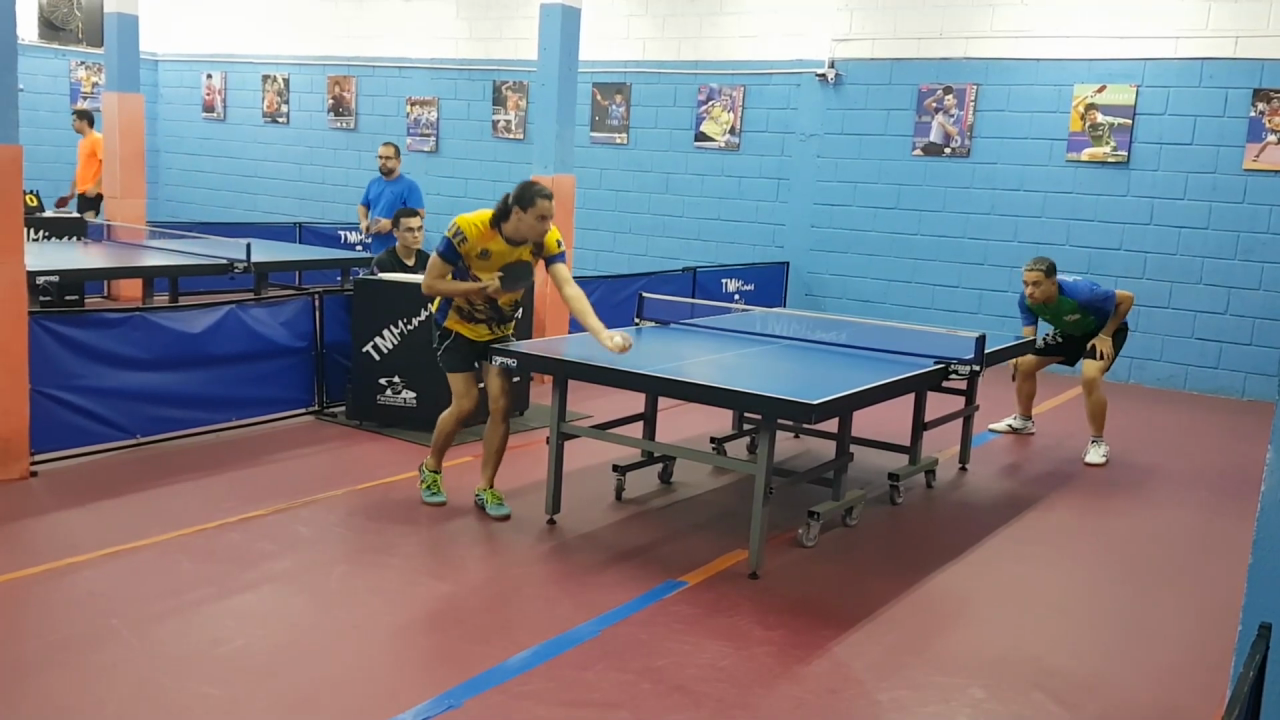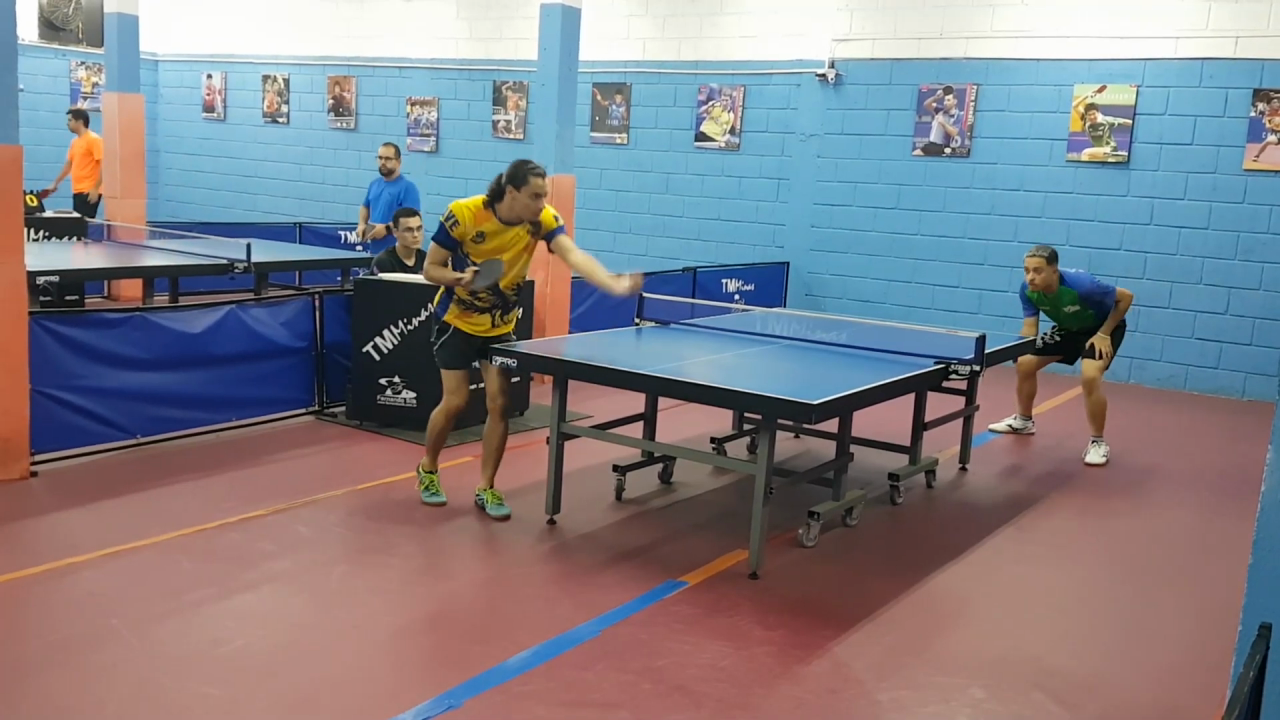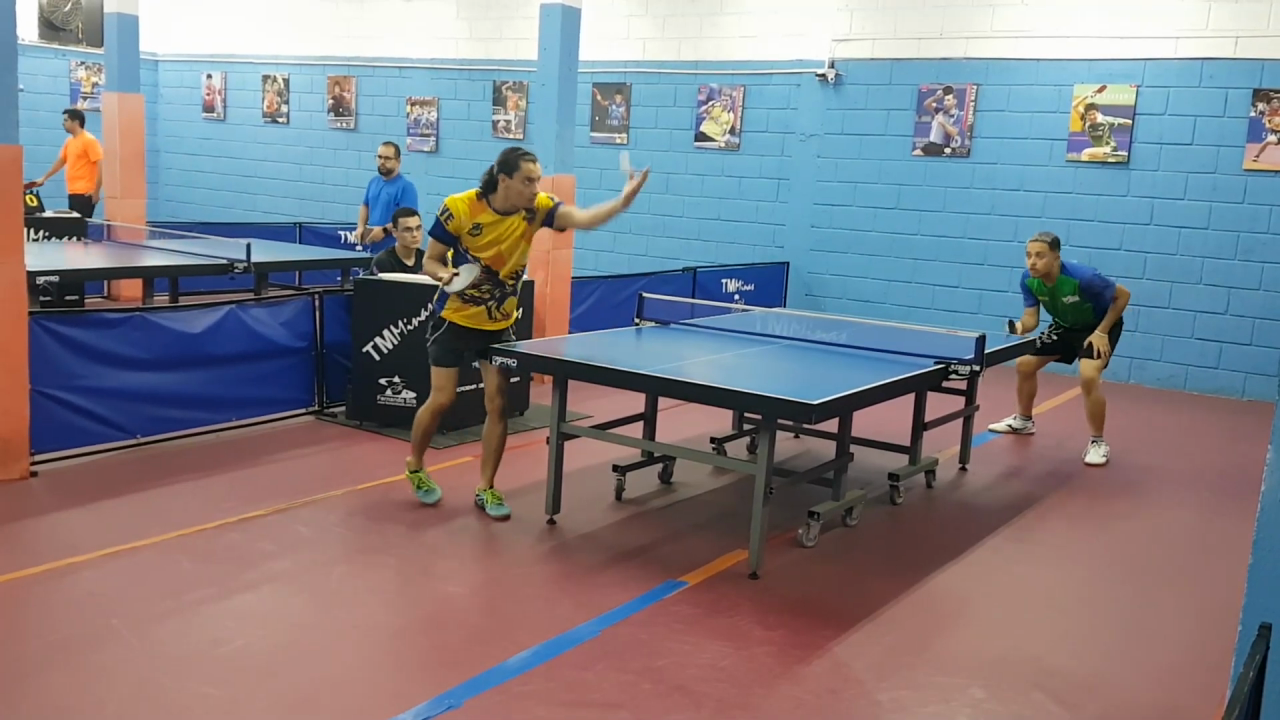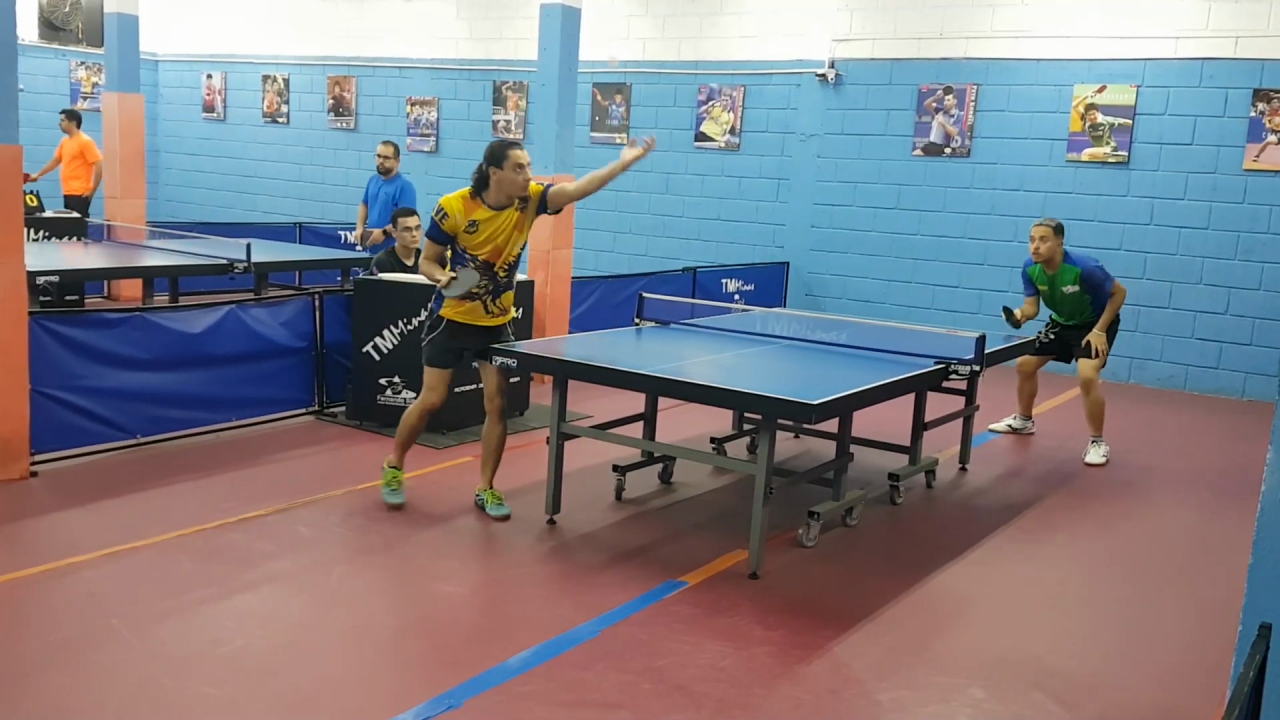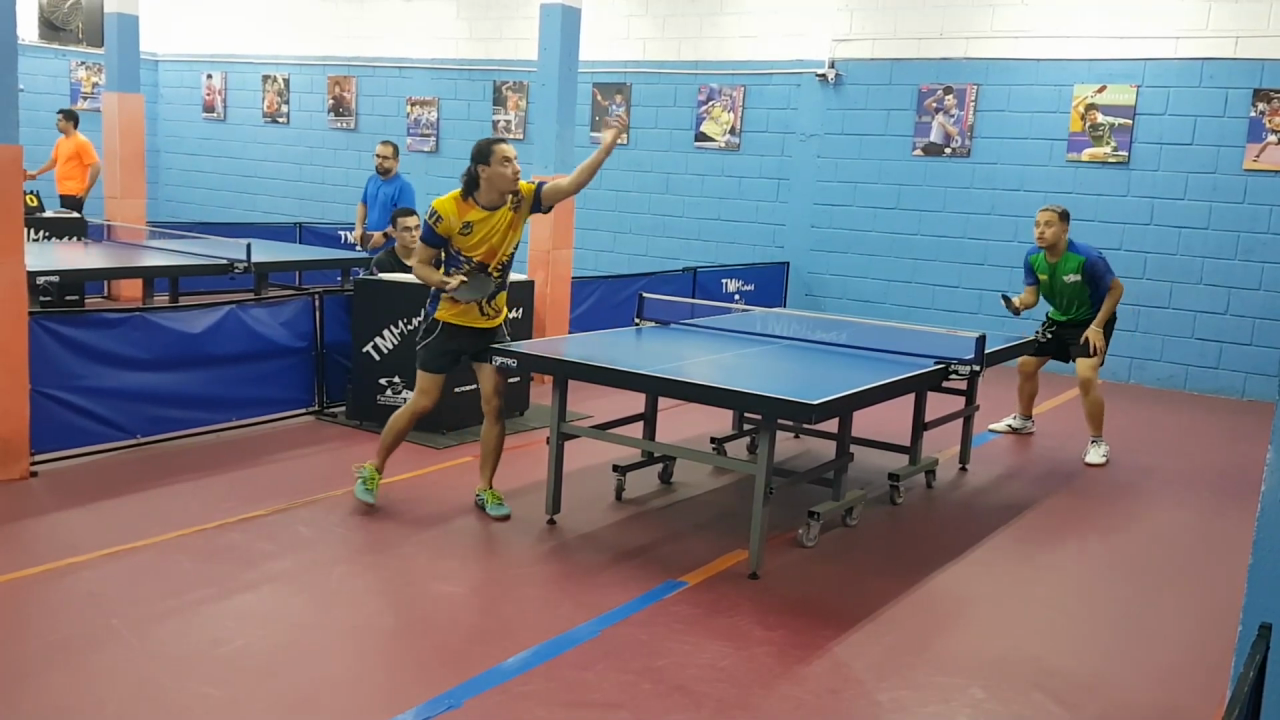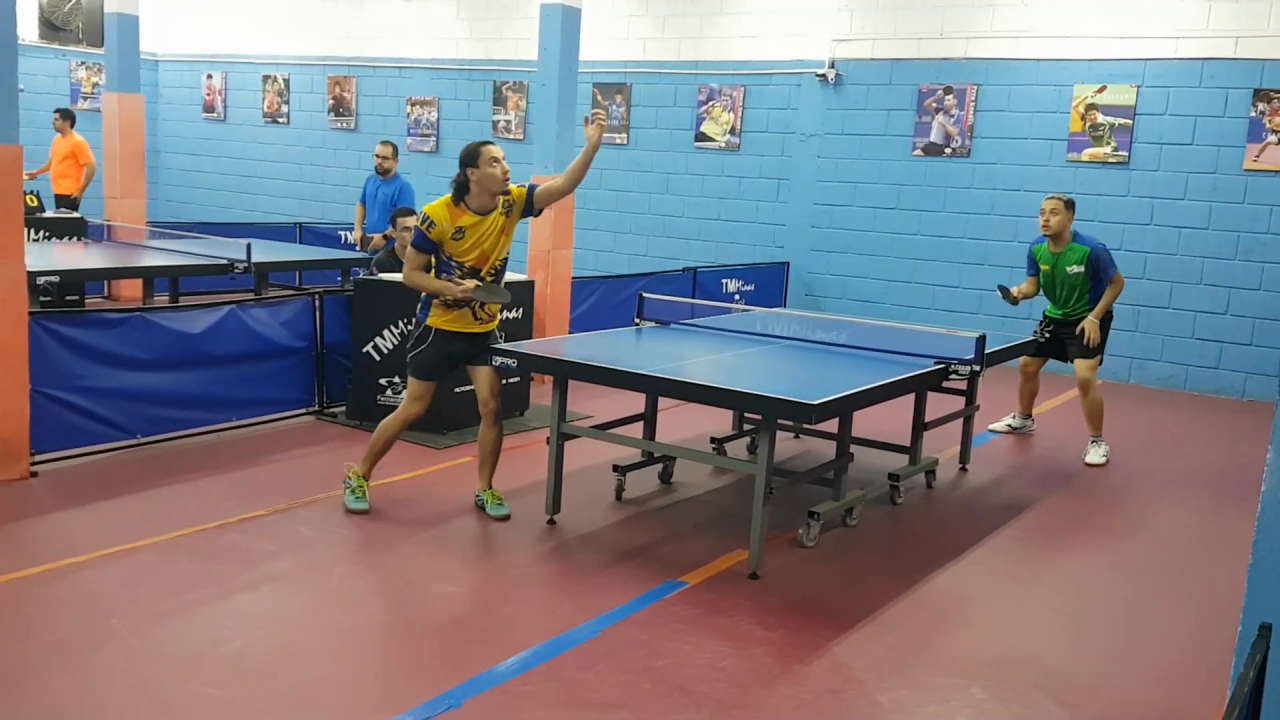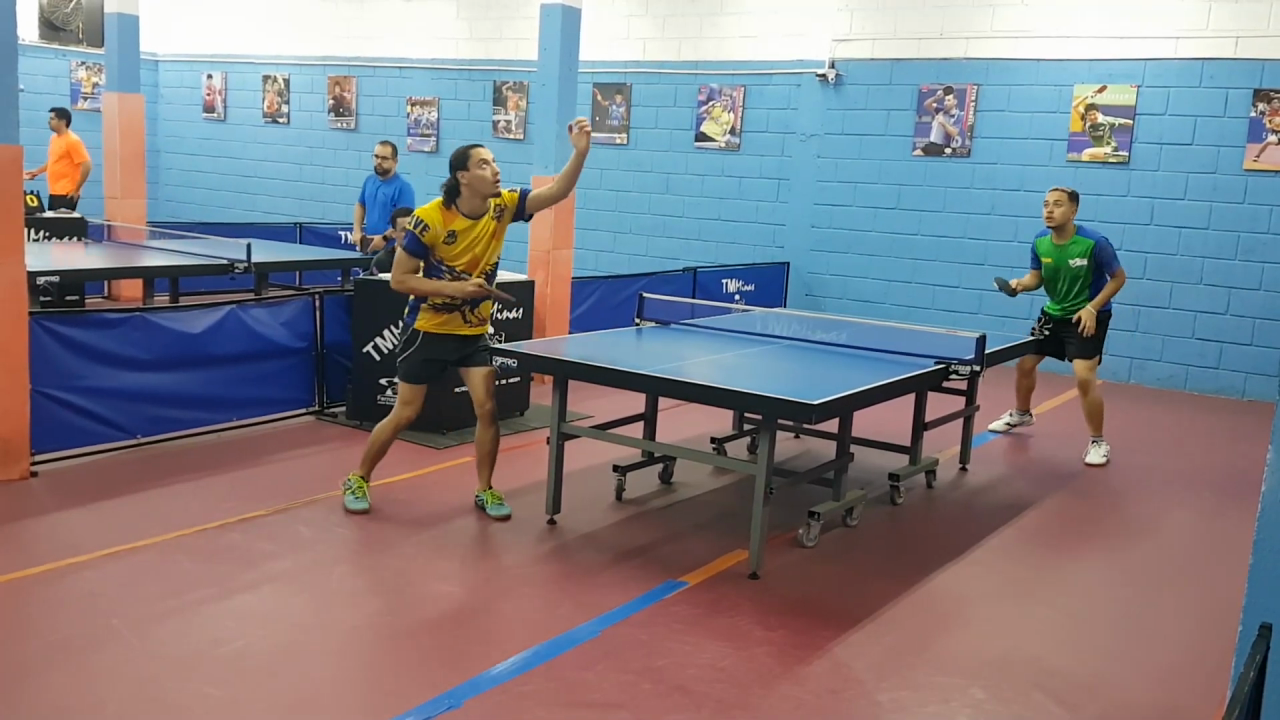
dt=0.1s
person 1, frame 1
left shoulder: (547, 240)
right shoulder: (468, 228)
left elbow: (568, 288)
right elbow: (429, 284)
left wrist: (602, 333)
right wrist: (480, 287)
left hip: (498, 331)
right hip: (457, 327)
left knee: (501, 406)
right knee: (465, 405)
left ankle: (486, 488)
right ankle: (430, 468)
person 1, frame 2
left shoulder: (542, 221)
right shoulder: (462, 213)
left elbow: (575, 257)
right elbow: (430, 268)
left wrist: (612, 283)
right wrist: (457, 277)
left hip: (500, 328)
right hip: (456, 323)
left knee: (498, 404)
right knee: (454, 401)
left ankle: (486, 489)
right ankle: (428, 470)
person 1, frame 3
left shoulder: (538, 207)
right shoulder: (457, 208)
left elbow: (583, 219)
right elbow: (430, 261)
left wrist: (623, 201)
right wrist: (444, 274)
left hip: (499, 324)
right hip: (453, 319)
left knee: (497, 405)
right knee: (441, 399)
left ankle: (486, 489)
right ankle: (415, 467)
person 1, frame 4
left shoulder: (533, 199)
right shoulder: (451, 208)
left elbow: (580, 188)
right elbow: (427, 261)
left wrist: (625, 163)
right wrist: (439, 275)
left hip: (500, 322)
right hip: (452, 318)
left knee: (497, 406)
right knee: (431, 399)
left ankle: (485, 490)
right ankle: (393, 465)
person 1, frame 5
left shoulder: (521, 198)
right shoulder: (445, 210)
left elbow: (571, 184)
right elbow: (422, 266)
left wrist: (606, 147)
right wrist: (445, 281)
left hip: (491, 325)
right hip: (447, 321)
left knee: (495, 407)
right knee: (422, 404)
left ankle: (486, 490)
right ankle: (371, 470)
person 1, frame 6
left shoulder: (512, 202)
right shoulder: (437, 216)
left elbow: (565, 185)
right elbow: (411, 274)
left wrist: (592, 144)
right wrist: (452, 288)
left hip: (484, 328)
right hip: (438, 327)
left knee: (492, 409)
right knee: (412, 409)
left ankle: (485, 491)
right ankle: (358, 476)
person 1, frame 7
left shoulder: (503, 206)
right shoulder: (429, 219)
left elbow: (557, 192)
right elbow: (400, 279)
left wrist: (580, 152)
right wrist: (451, 289)
left hip: (474, 331)
right hip: (427, 330)
left knee: (487, 409)
right knee: (405, 413)
left ankle: (485, 490)
right ankle: (358, 478)
person 2, frame 1
left shoulder: (1082, 294)
right shoulder: (1027, 299)
left elbow: (1127, 298)
right elbow: (1028, 337)
left wrist: (1105, 335)
left hip: (1105, 331)
right hip: (1070, 330)
left knee: (1090, 376)
right knee: (1025, 365)
left ankle: (1098, 442)
right ankle: (1023, 421)
person 2, frame 2
left shoulder: (1083, 287)
right shoulder: (1028, 290)
left elbow: (1126, 298)
right elbow: (1030, 327)
left wrist: (1104, 334)
left hip: (1102, 328)
right hip: (1068, 328)
left knee: (1090, 376)
right knee: (1025, 364)
left ankle: (1098, 442)
right ankle: (1024, 421)
person 2, frame 3
left shoulder: (1083, 277)
right shoulder: (1029, 280)
left elbow: (1123, 295)
right elbow: (1031, 318)
left wrist: (1101, 332)
right wrist: (1021, 327)
left hip: (1100, 326)
right hip: (1065, 325)
left knee: (1088, 376)
right knee: (1024, 364)
left ankle: (1098, 442)
right ankle: (1024, 420)
person 2, frame 4
left shoulder: (1085, 268)
right shoulder: (1030, 268)
left elbow: (1119, 293)
right elbow: (1032, 306)
left wrist: (1098, 331)
right wrist: (1022, 314)
left hip: (1095, 324)
right hip: (1062, 323)
left knee: (1087, 377)
right knee: (1025, 364)
left ankle: (1098, 442)
right ankle: (1023, 421)
person 2, frame 5
left shoulder: (1088, 257)
right shoulder: (1032, 257)
left elbow: (1116, 289)
right elbow: (1031, 295)
left wrist: (1096, 327)
right wrist: (1020, 303)
left hip: (1093, 320)
right hip: (1058, 319)
left knee: (1086, 376)
right knee: (1026, 365)
left ankle: (1098, 442)
right ankle: (1023, 420)
person 2, frame 6
left shoulder: (1092, 250)
right shoulder: (1037, 248)
left elbow: (1117, 283)
right elbow: (1033, 284)
left wrist: (1094, 317)
right wrist: (1020, 292)
left hip: (1088, 321)
right hip: (1054, 317)
left knee: (1085, 378)
right knee: (1027, 366)
left ankle: (1098, 442)
right ankle: (1023, 419)
person 2, frame 7
left shoulder: (1095, 243)
right shoulder: (1040, 242)
left elbow: (1119, 278)
left wrist: (1091, 308)
right wrist: (1020, 284)
left hip: (1088, 316)
right hip: (1053, 313)
left knee: (1084, 378)
right knee: (1024, 363)
left ankle: (1098, 442)
right ankle: (1021, 415)
